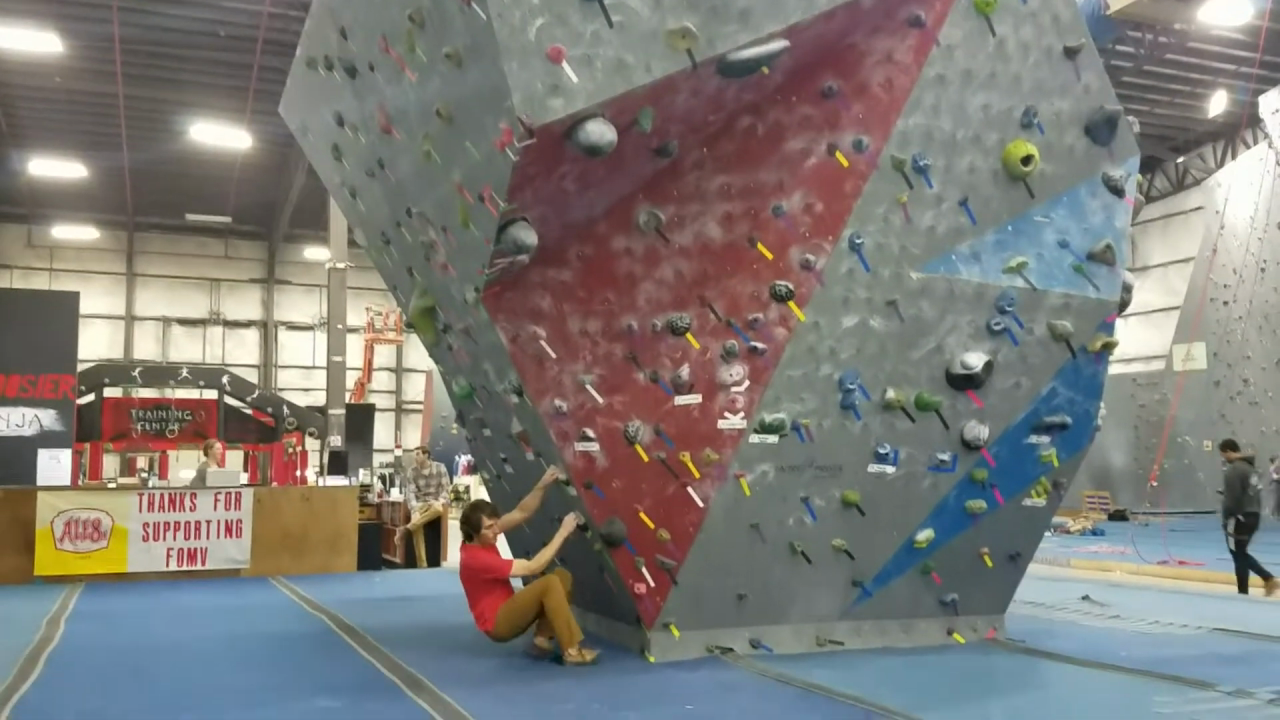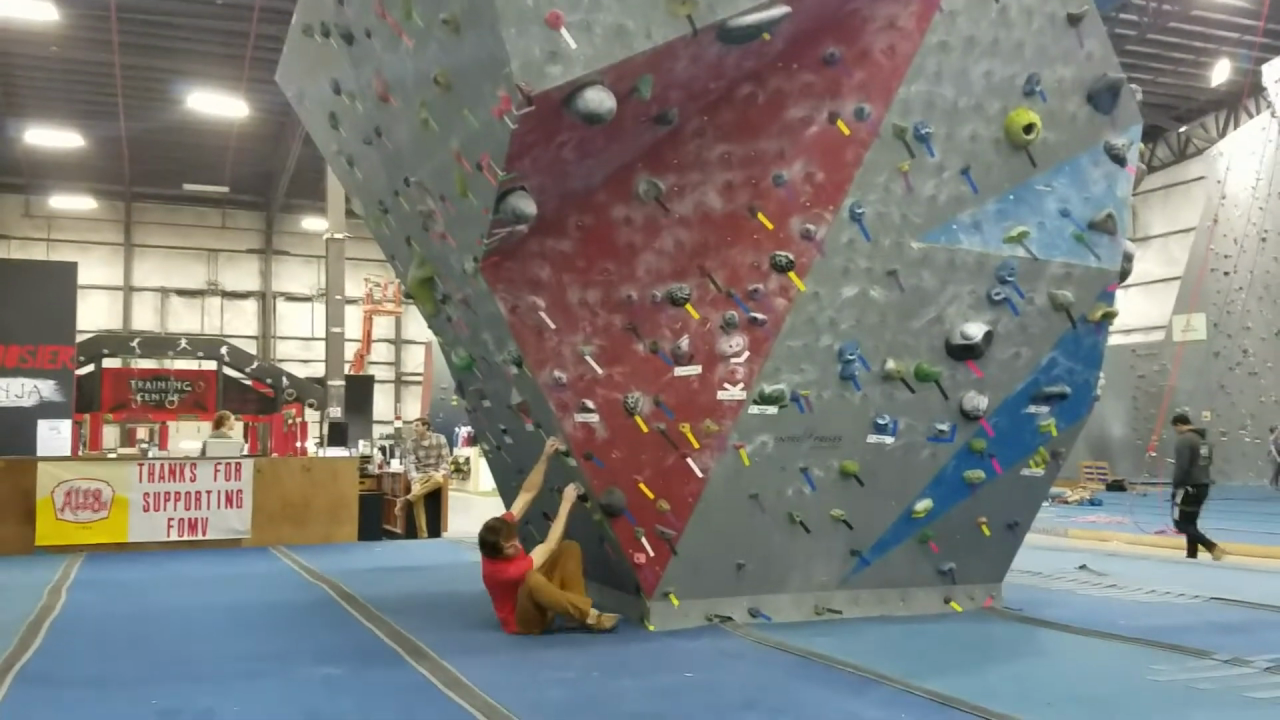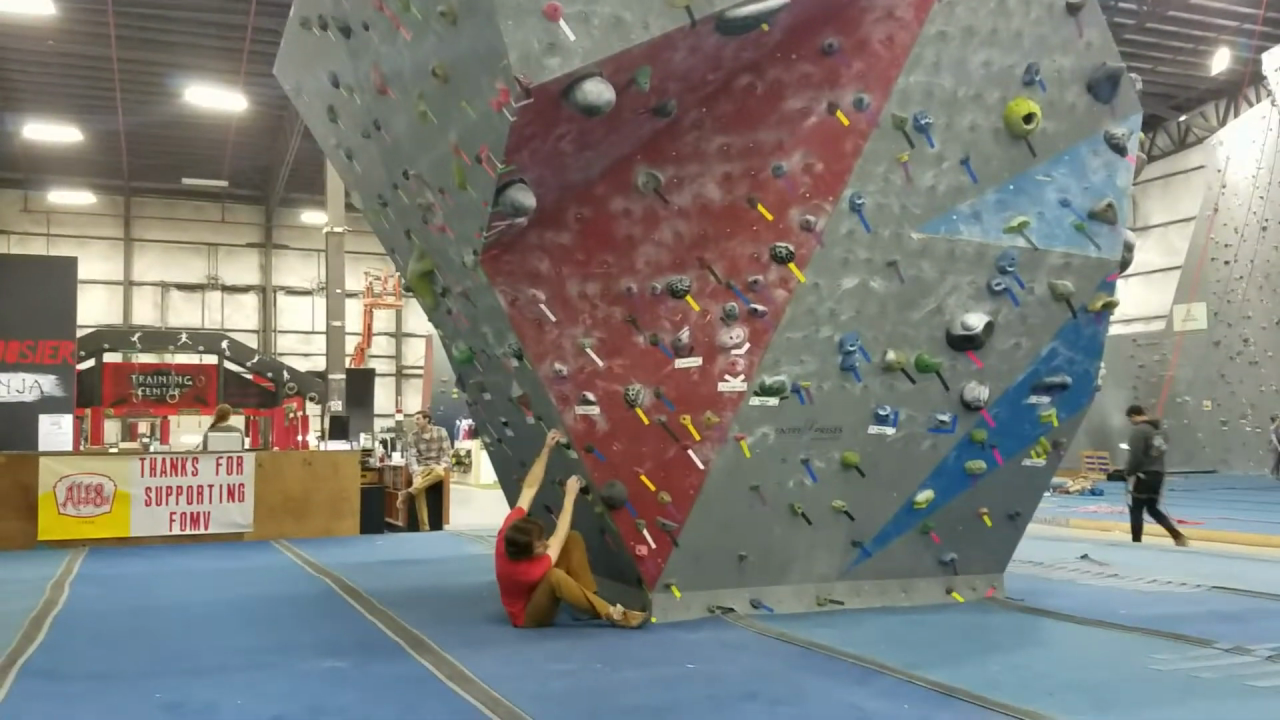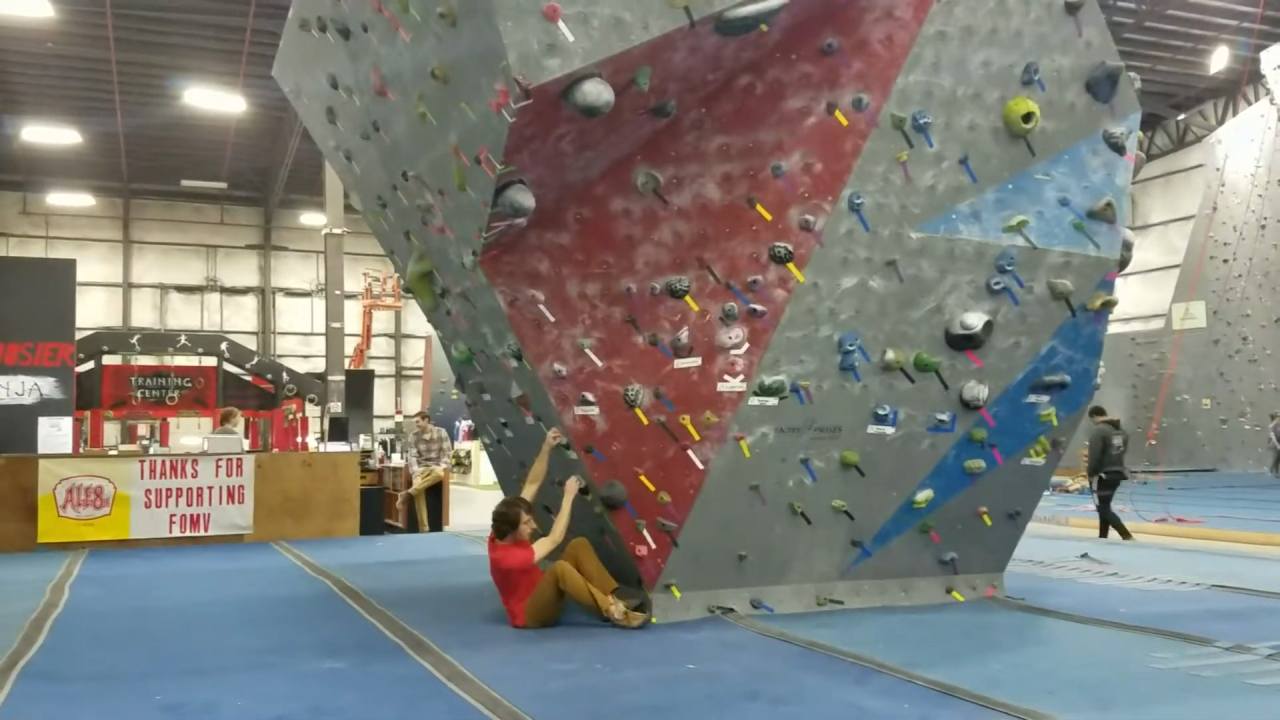
dt=0.5s
person 1, frame 1
left shoulder: (481, 539)
right shoulder: (477, 559)
left elbow: (521, 513)
right elbow: (533, 567)
left wrist: (542, 485)
right wrist: (563, 532)
left hip: (506, 611)
right hip: (497, 623)
left knee: (562, 575)
right knee: (550, 582)
left ankle: (544, 638)
right ankle: (572, 651)
person 1, frame 2
left shoulder: (501, 531)
right shoulder: (503, 571)
left elbow: (528, 493)
right elbow: (549, 546)
left wrist: (545, 457)
right wrist: (567, 504)
right hip: (522, 623)
left knee: (568, 547)
right knee: (533, 580)
left ankle: (577, 611)
right ankle: (590, 616)
person 1, frame 3
left shoulder: (509, 533)
right shoulder: (529, 571)
left elbow: (529, 489)
right elbow: (558, 537)
left wrist: (546, 449)
right wrist: (570, 496)
left hip: (535, 592)
right hip: (528, 616)
left knee: (573, 538)
right knee: (555, 577)
left ankle: (590, 604)
right ankle: (613, 614)
person 1, frame 4
left shoulder: (505, 535)
right shoulder: (507, 558)
left elbow: (531, 485)
right elbow: (554, 539)
left wrist: (546, 448)
right wrist: (568, 496)
left hip: (540, 595)
right hip: (530, 615)
left knee: (579, 545)
right knee: (560, 568)
left ankle: (612, 599)
right ankle: (614, 613)
